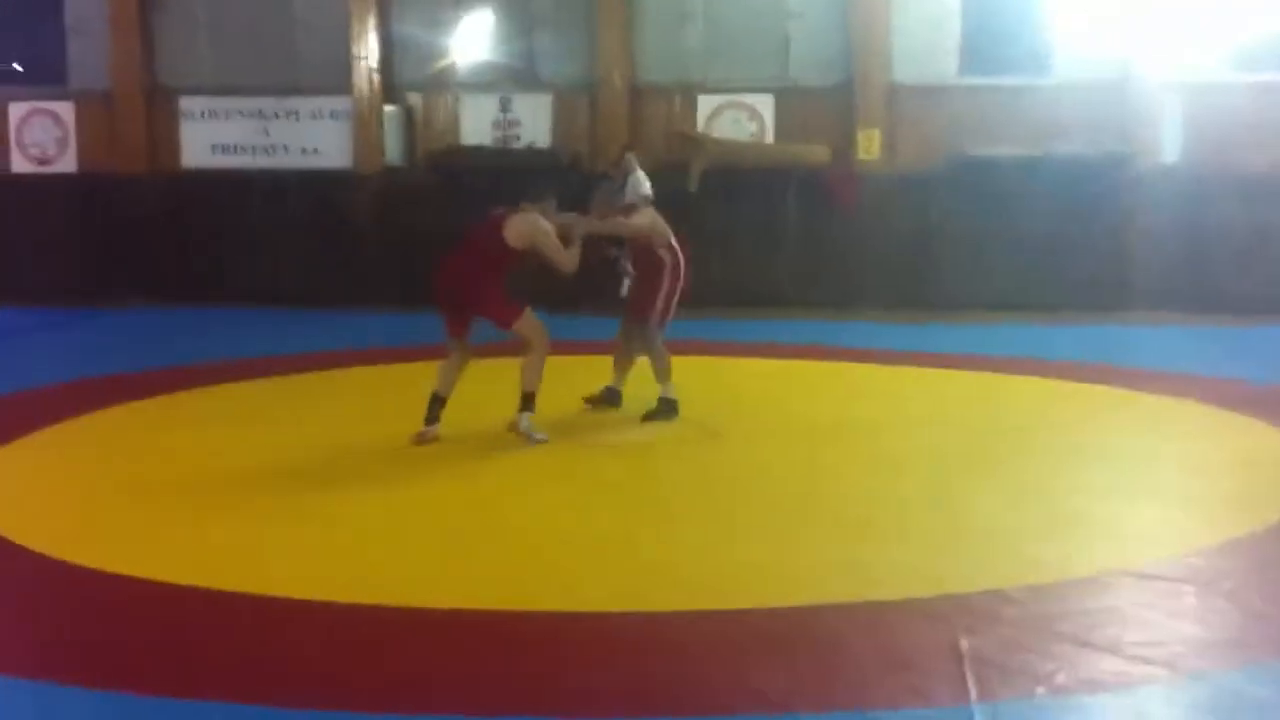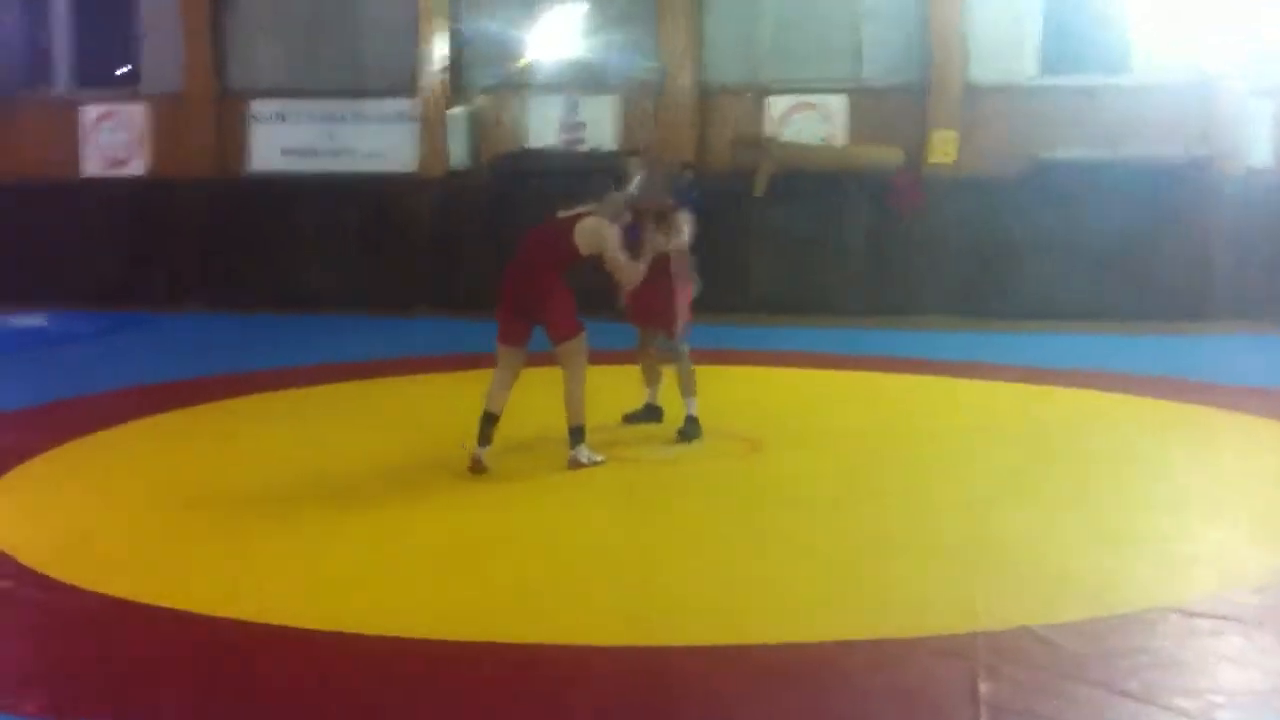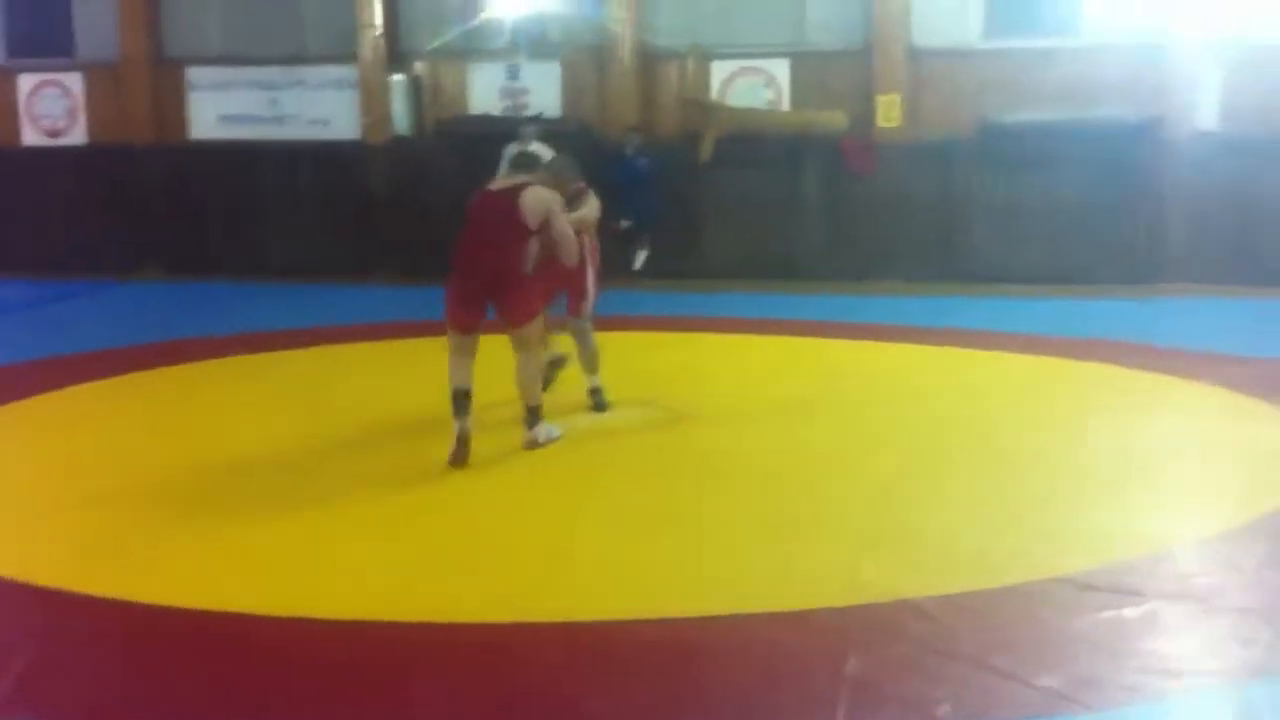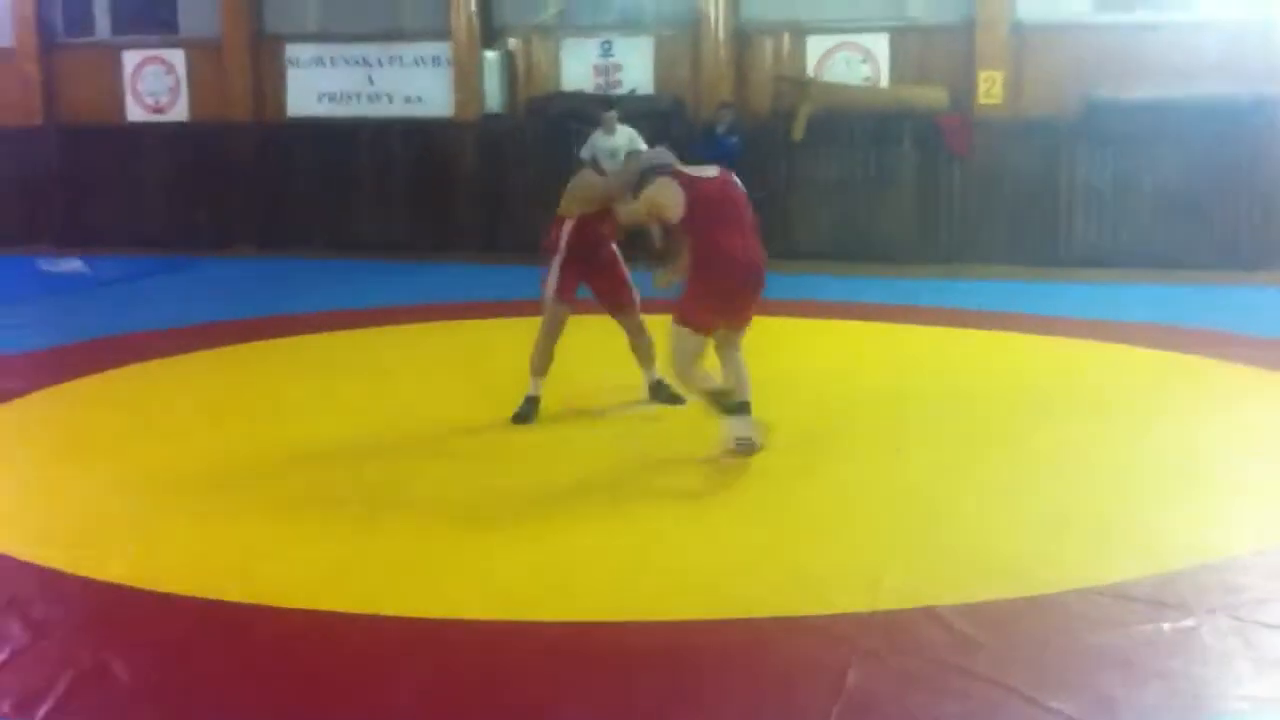
dt=0.7s
person 1, frame 1
left shoulder: (501, 216)
right shoulder: (536, 224)
right elbow: (567, 265)
right wrist: (576, 239)
left hip: (450, 281)
right hip: (482, 285)
left knee: (458, 352)
right knee: (538, 340)
left ankle: (430, 425)
right ankle: (525, 418)
person 1, frame 2
left shoulder: (561, 218)
right shoulder: (603, 228)
right elbow: (628, 279)
right wrist: (648, 254)
left hip: (513, 286)
right hip: (548, 291)
left knee: (506, 370)
right knee: (575, 368)
left ankle: (482, 447)
right ankle: (578, 449)
person 1, frame 3
left shoulder: (481, 195)
right shoulder: (546, 197)
right elbow: (570, 258)
right wrist: (543, 232)
left hip: (466, 270)
right hip: (507, 272)
left knee: (461, 352)
right knee: (529, 346)
left ankle: (462, 424)
right ankle: (535, 427)
person 1, frame 4
left shoulder: (662, 187)
right shoulder: (727, 177)
left elbow: (624, 215)
right wrist: (680, 270)
left hip: (715, 271)
right hip: (751, 268)
left knee: (683, 367)
right knee: (729, 346)
left ankle: (737, 425)
right ankle: (743, 430)
person 2, frame 1
left shoulder: (643, 216)
right shoulder: (629, 214)
left elbow: (626, 225)
left wrist: (588, 227)
left hip: (666, 273)
right hip: (648, 274)
left knee: (650, 335)
right knee: (628, 330)
left ankle: (668, 401)
right ankle: (614, 391)
person 2, frame 2
left shoulder: (680, 216)
right shoulder: (644, 214)
left elbow: (681, 244)
left wrist: (662, 243)
left hip: (672, 285)
right hip: (648, 283)
left knee: (676, 351)
right knee: (646, 347)
left ankle: (691, 417)
right ankle: (653, 406)
person 2, frame 3
left shoulder: (587, 200)
left elbow: (581, 219)
left hip: (579, 263)
right hip: (551, 259)
left knee: (579, 327)
left ankle: (595, 387)
right ankle: (554, 357)
person 2, frame 4
right shoulder: (587, 182)
right elbow: (609, 192)
left hip: (602, 253)
right hip: (568, 253)
left knee: (633, 320)
right knee: (552, 323)
left ankle: (656, 384)
right ankle: (533, 397)
